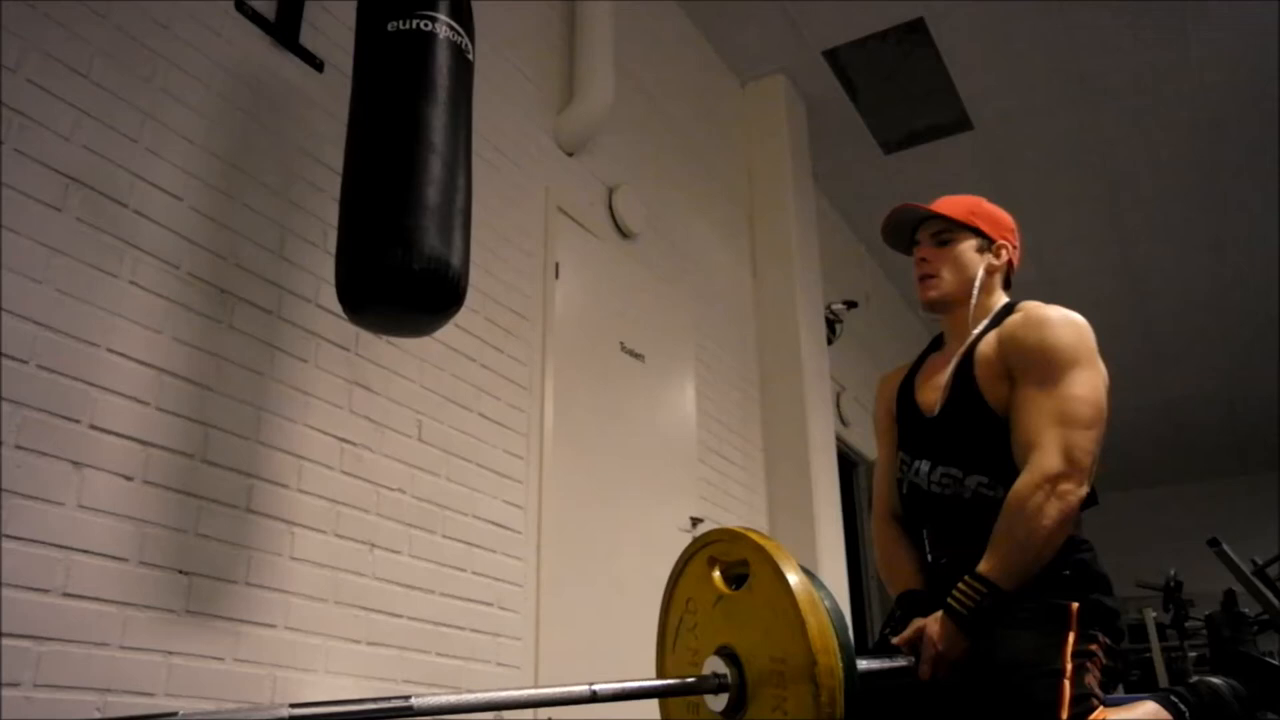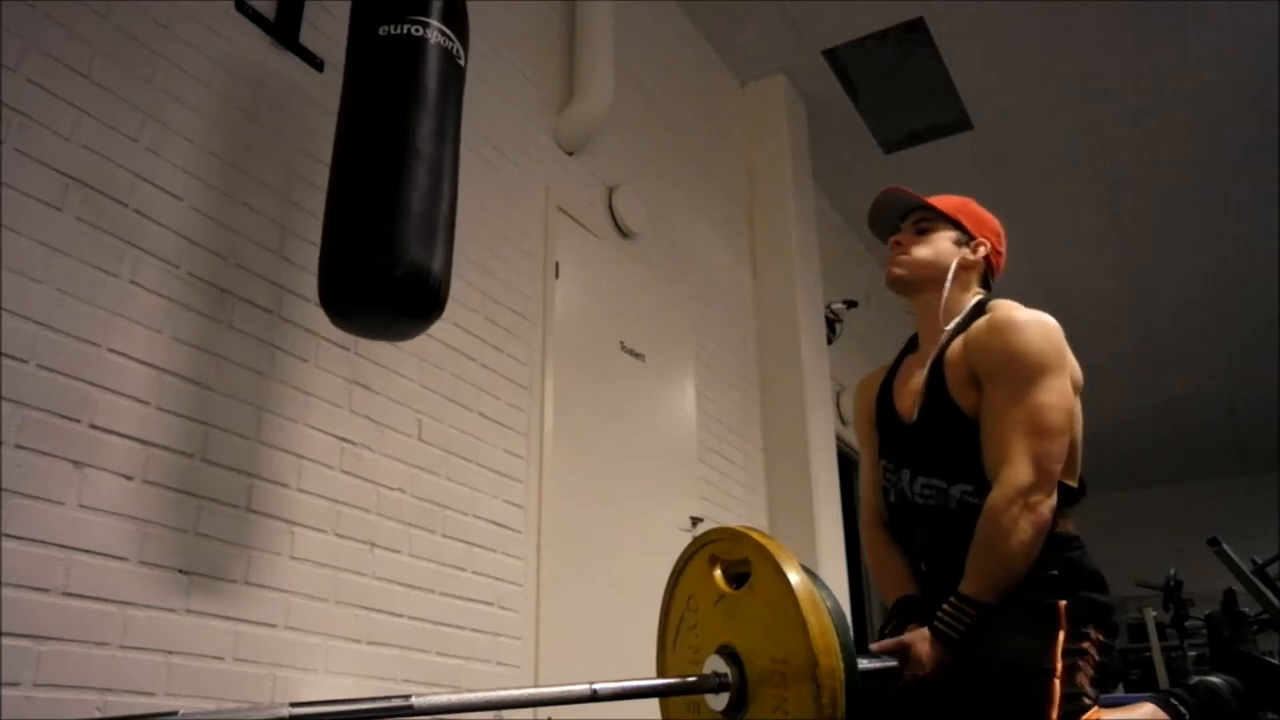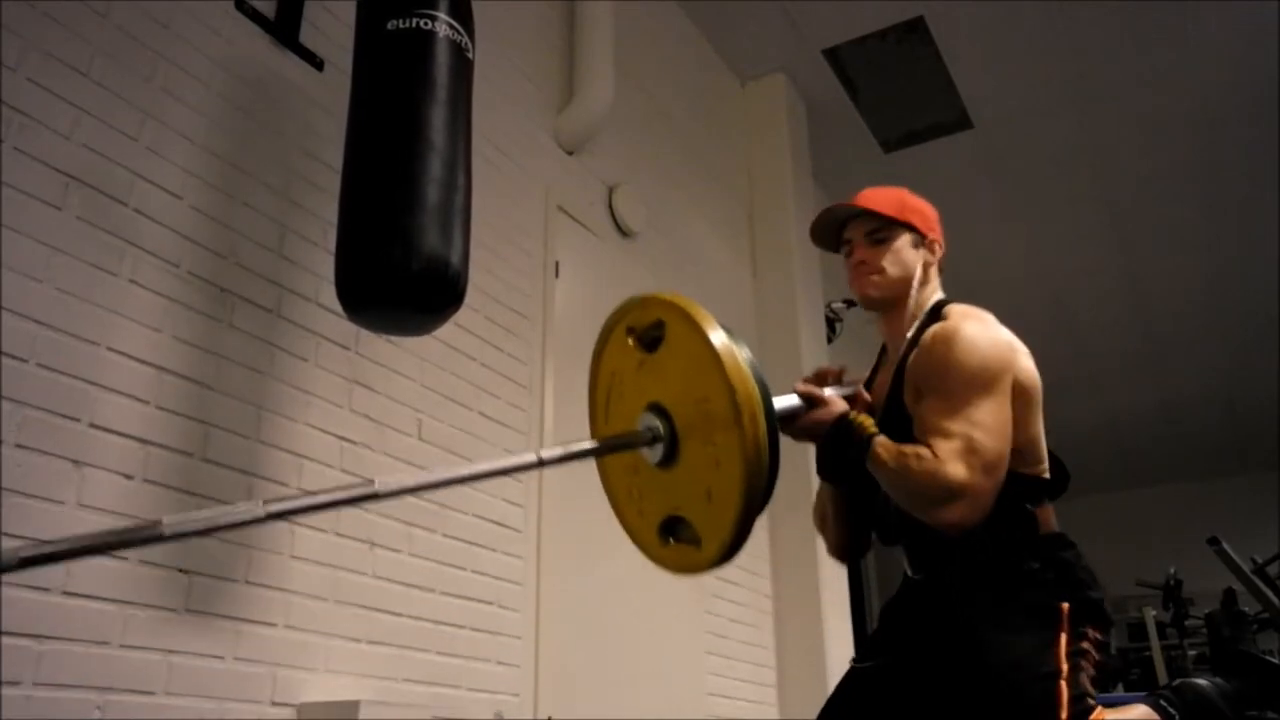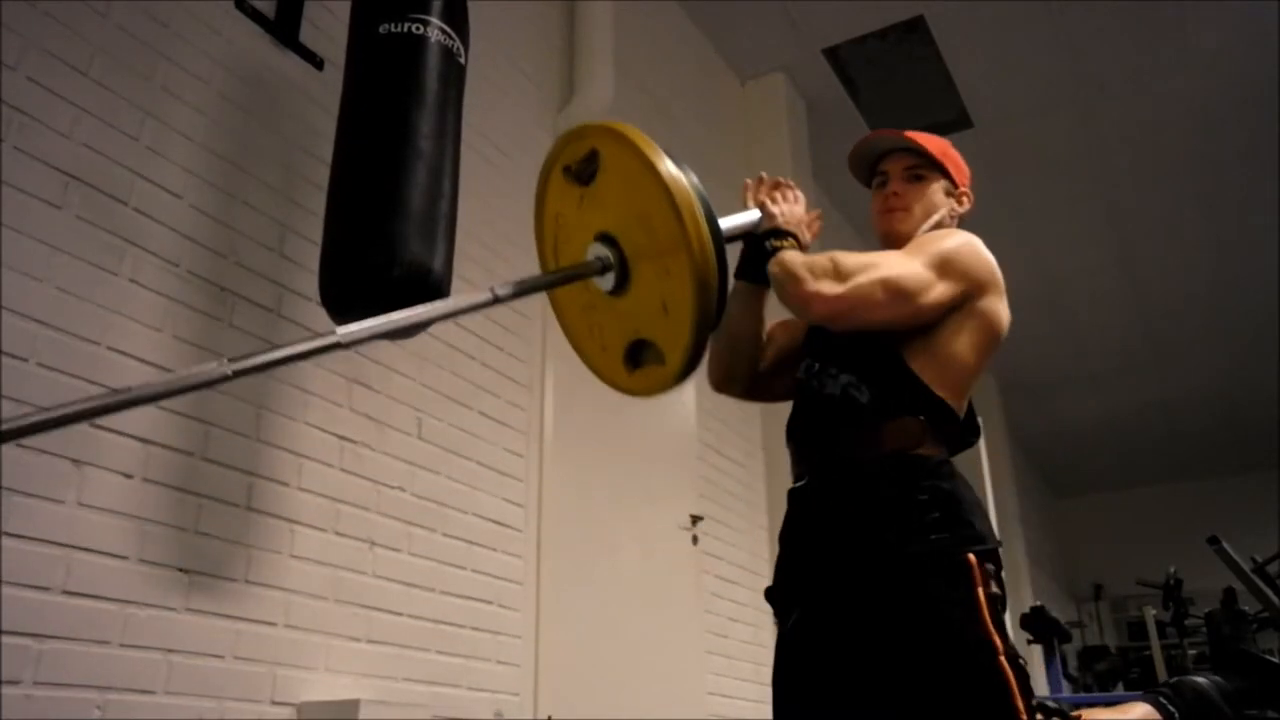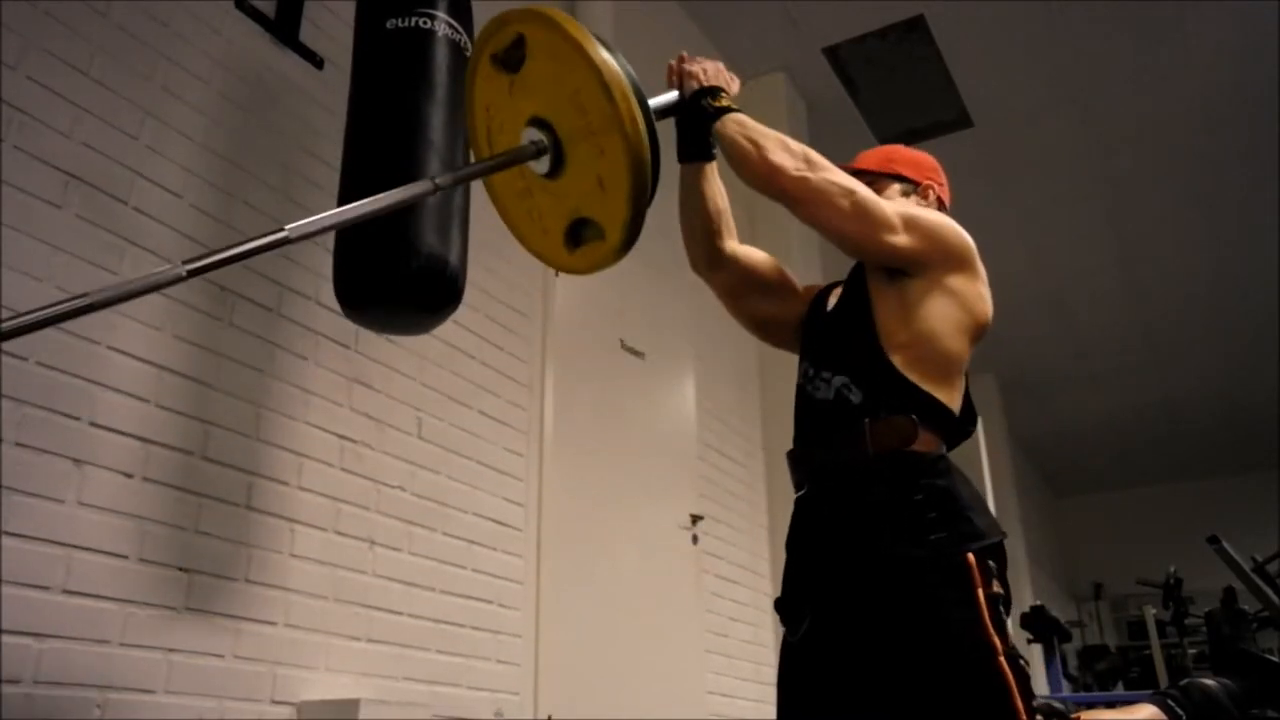
dt=1s
person 1, frame 1
left shoulder: (1044, 333)
right shoulder: (899, 387)
left elbow: (1057, 483)
right elbow: (888, 513)
left wrist: (964, 610)
right wrist: (914, 607)
left hip: (1039, 598)
right hip: (939, 602)
person 1, frame 2
left shoulder: (1013, 336)
right shoulder: (877, 391)
left elbow: (1028, 495)
right elbow: (878, 520)
left wrist: (951, 625)
right wrist: (912, 616)
left hip: (1035, 598)
right hip: (939, 604)
person 1, frame 3
left shoulder: (961, 342)
right shoulder: (874, 382)
left elbow: (958, 497)
right elbow: (845, 544)
left wrist: (853, 435)
right wrist: (833, 445)
left hip: (1029, 597)
right hip: (934, 602)
person 1, frame 4
left shoulder: (958, 257)
right shoulder: (847, 292)
left elbow: (828, 293)
right elbow: (734, 374)
left wrist: (782, 240)
right wrist: (756, 254)
left hip: (919, 528)
right hip: (818, 539)
person 1, frame 5
left shoulder: (940, 250)
right shoulder: (820, 309)
left elbow: (797, 176)
right elbow: (715, 256)
left wrist: (716, 107)
right wrist: (694, 140)
left hip: (921, 535)
right hip: (824, 544)
